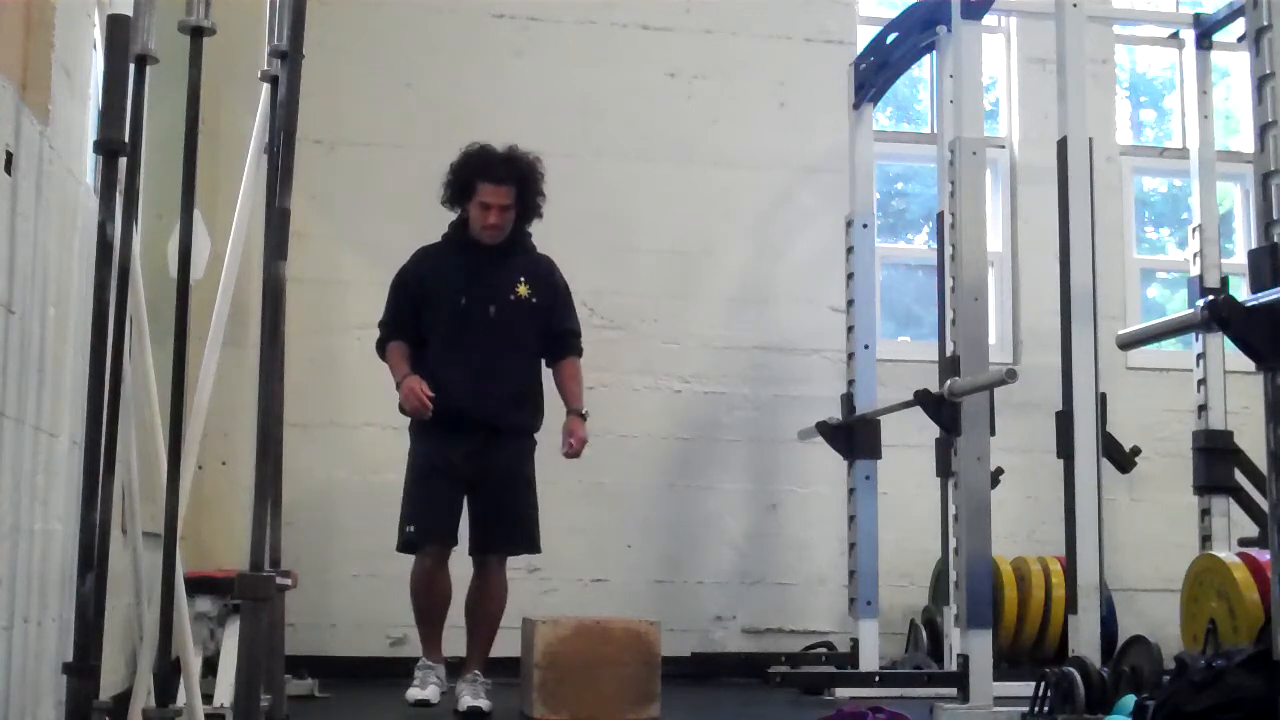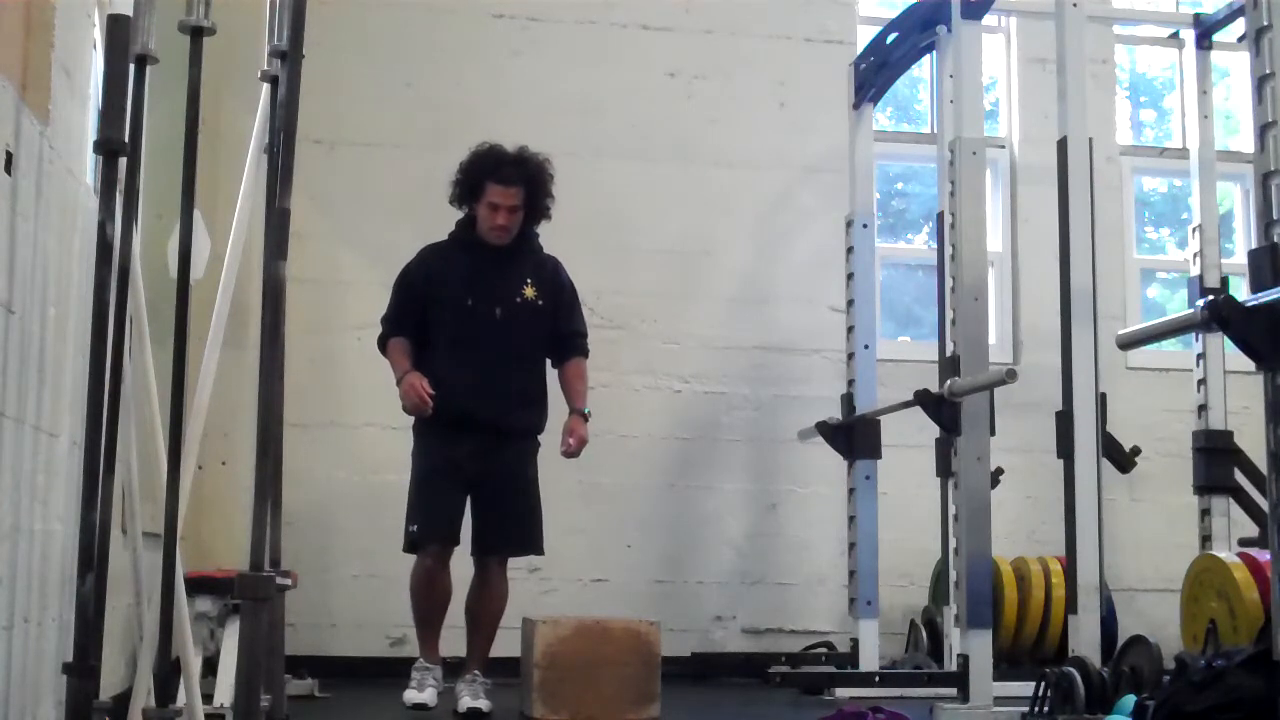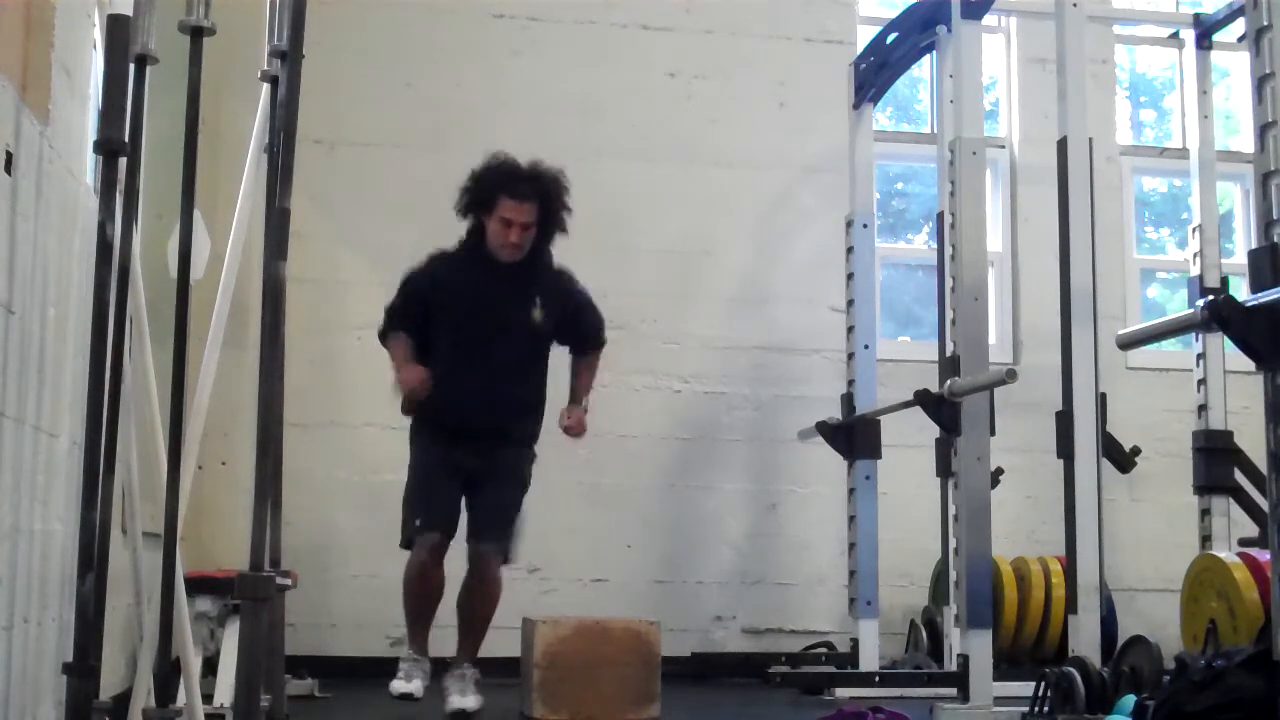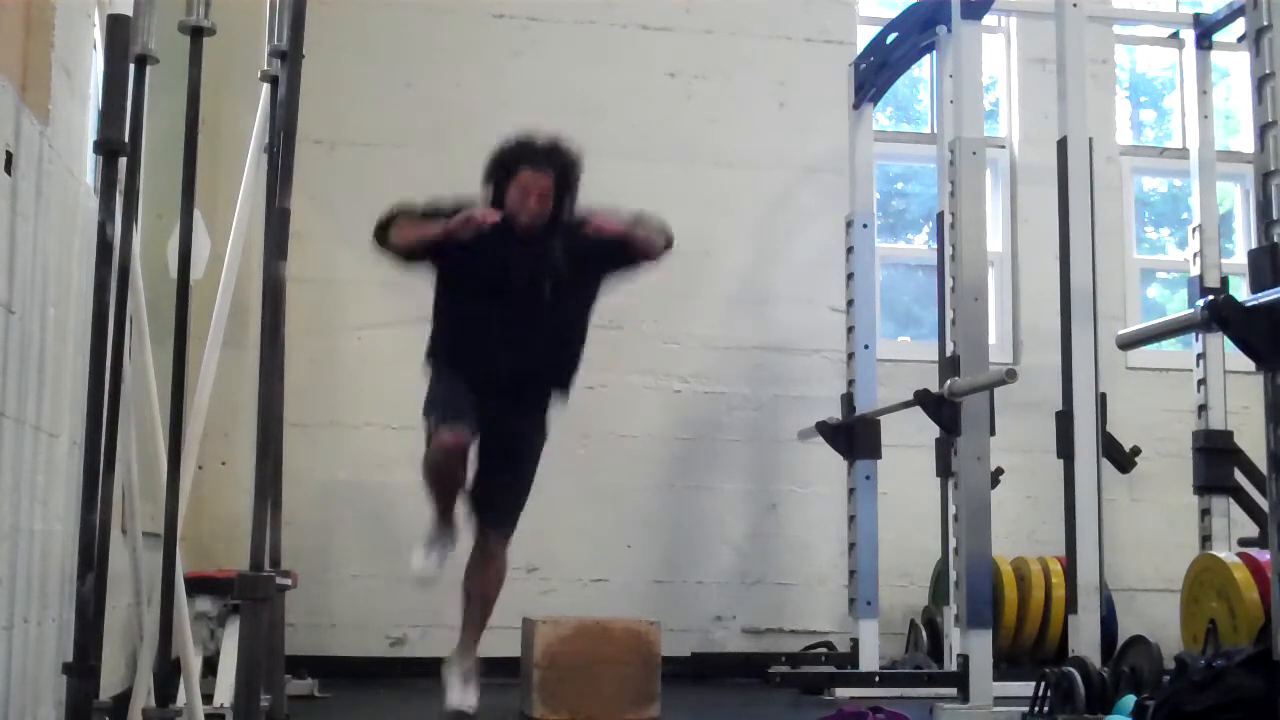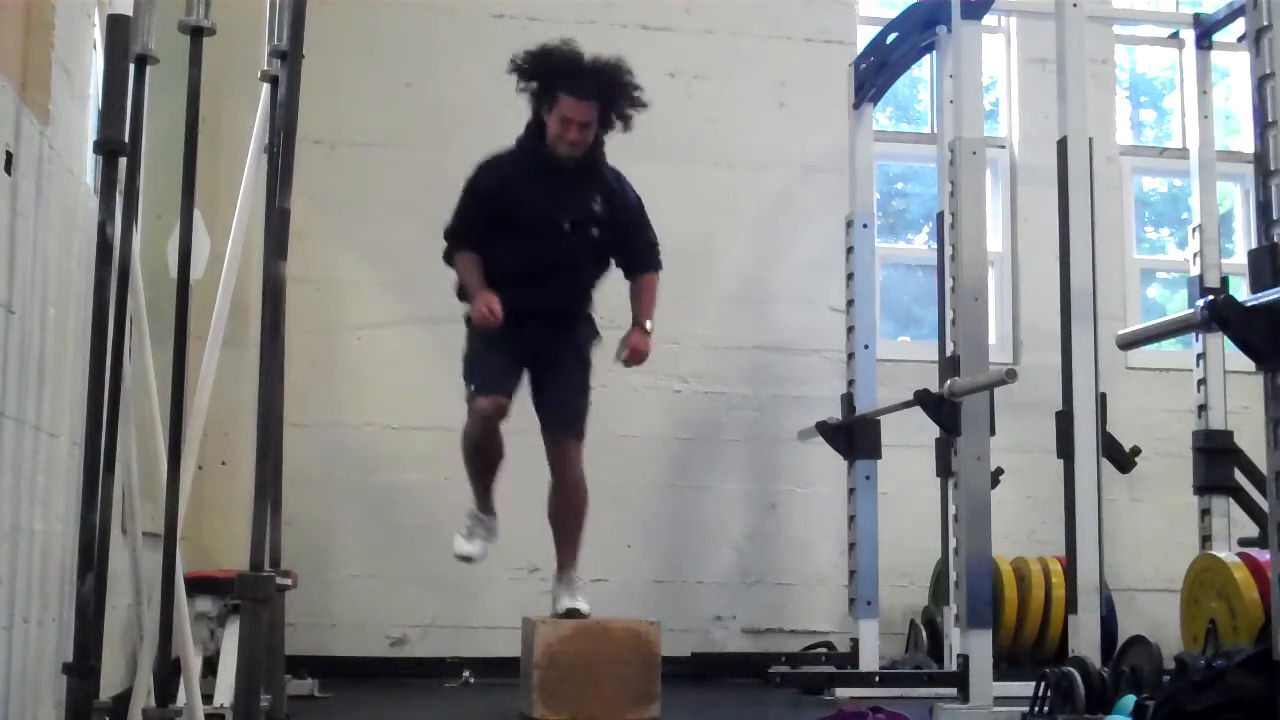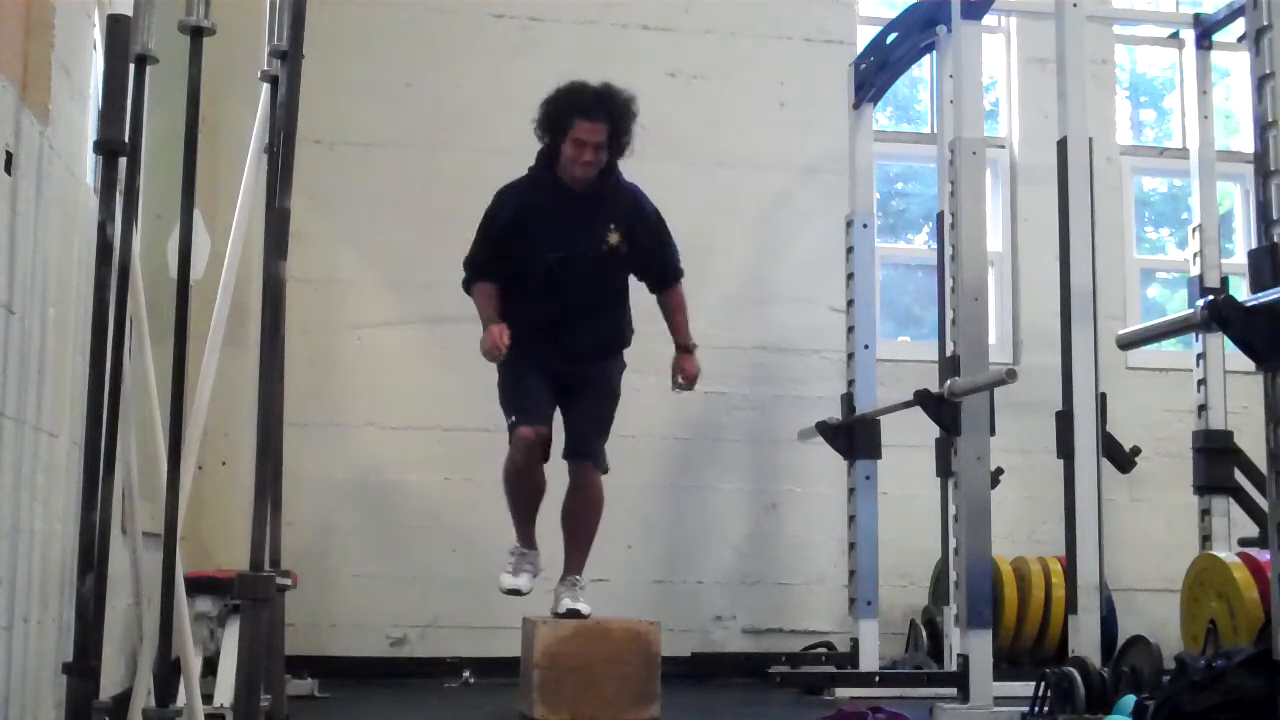
dt=0.3s
person 1, frame 1
left shoulder: (539, 273)
right shoulder: (428, 265)
left elbow: (564, 348)
right elbow: (394, 333)
left wrist: (575, 411)
right wrist: (405, 376)
left hip: (508, 440)
right hip: (438, 435)
left knee: (491, 559)
right knee: (430, 550)
right ankle: (431, 662)
person 1, frame 2
left shoulder: (547, 274)
right shoulder: (433, 264)
left elbow: (570, 348)
right elbow: (396, 329)
left wrist: (578, 411)
right wrist: (406, 373)
left hip: (512, 441)
right hip: (442, 435)
left knee: (493, 560)
right knee: (432, 551)
right ankle: (428, 664)
person 1, frame 3
left shoulder: (557, 287)
right shoulder: (442, 274)
left elbow: (588, 337)
right elbow: (396, 325)
left wrist: (577, 401)
right wrist: (406, 365)
left hip: (506, 446)
right hip: (440, 437)
left knee: (487, 554)
right knee: (428, 542)
left ankle: (463, 670)
right ankle: (415, 653)
person 1, frame 4
left shoulder: (579, 244)
right shoulder: (469, 234)
left elbow: (657, 242)
right elbow: (392, 234)
left wrist: (628, 230)
right wrist: (450, 229)
left hip: (525, 406)
right hip: (460, 381)
left knee: (494, 535)
right knee: (449, 442)
left ankle: (464, 660)
right ankle: (441, 526)
person 1, frame 5
left shoulder: (610, 187)
right shoulder: (501, 172)
left elbow: (643, 261)
right elbow: (462, 240)
left wrist: (641, 326)
right wrist: (478, 290)
left hip: (566, 329)
right hip: (501, 323)
left knee: (566, 449)
right knee: (485, 410)
left ankle: (567, 579)
right ankle: (482, 513)
person 1, frame 6
left shoulder: (630, 206)
right shoulder: (517, 201)
left elbow: (666, 279)
right elbow: (481, 272)
left wrist: (685, 347)
right wrist: (493, 322)
left hip: (597, 359)
right hip: (528, 353)
left knee: (586, 466)
right knee: (528, 439)
left ankle: (571, 583)
right ankle: (525, 549)
